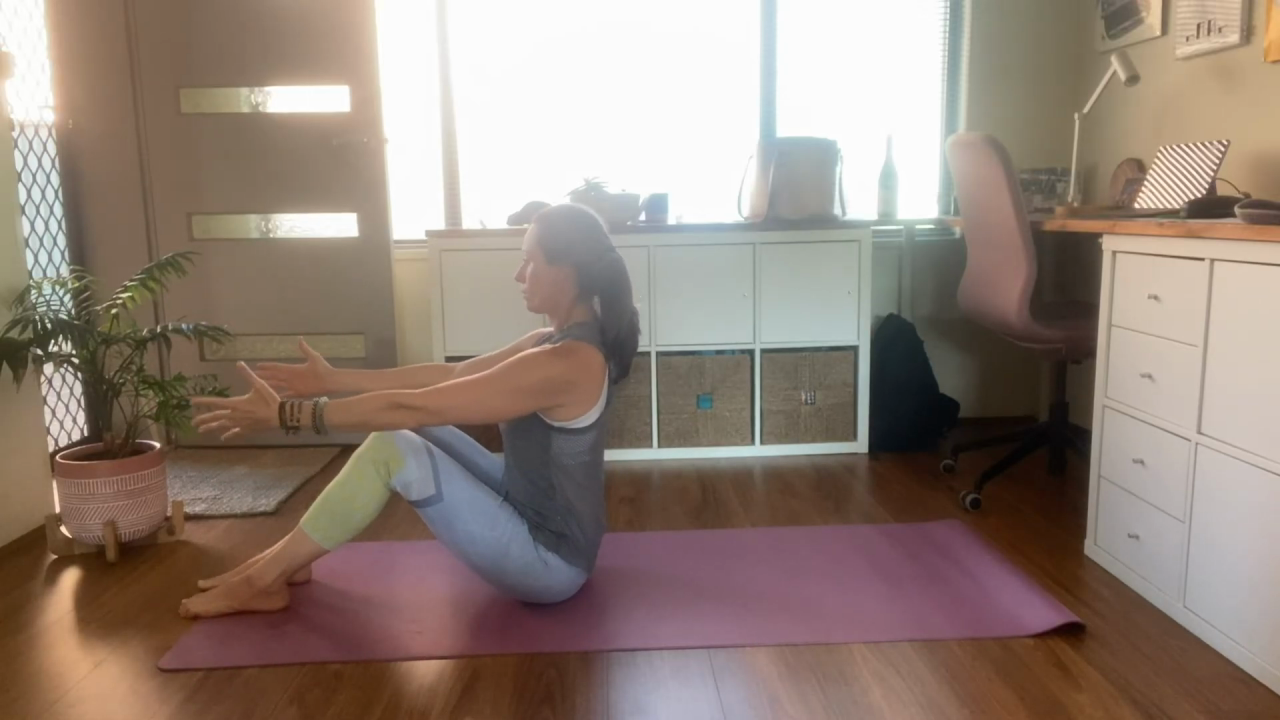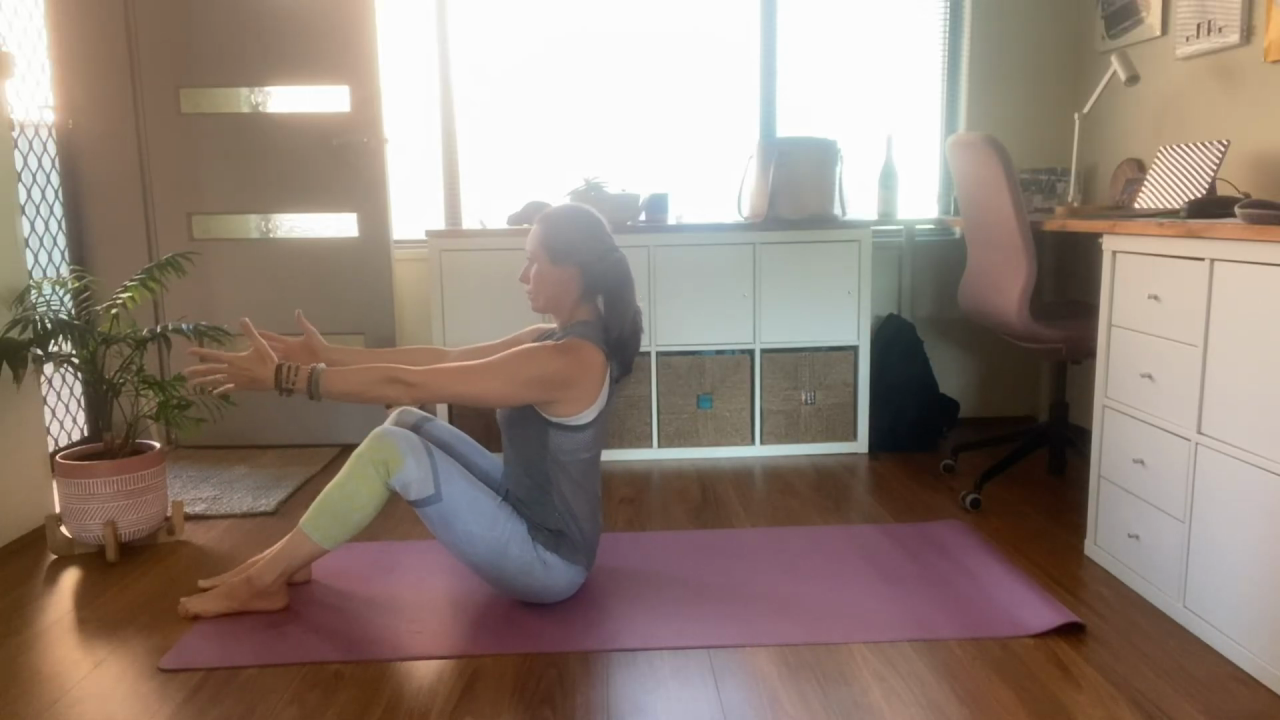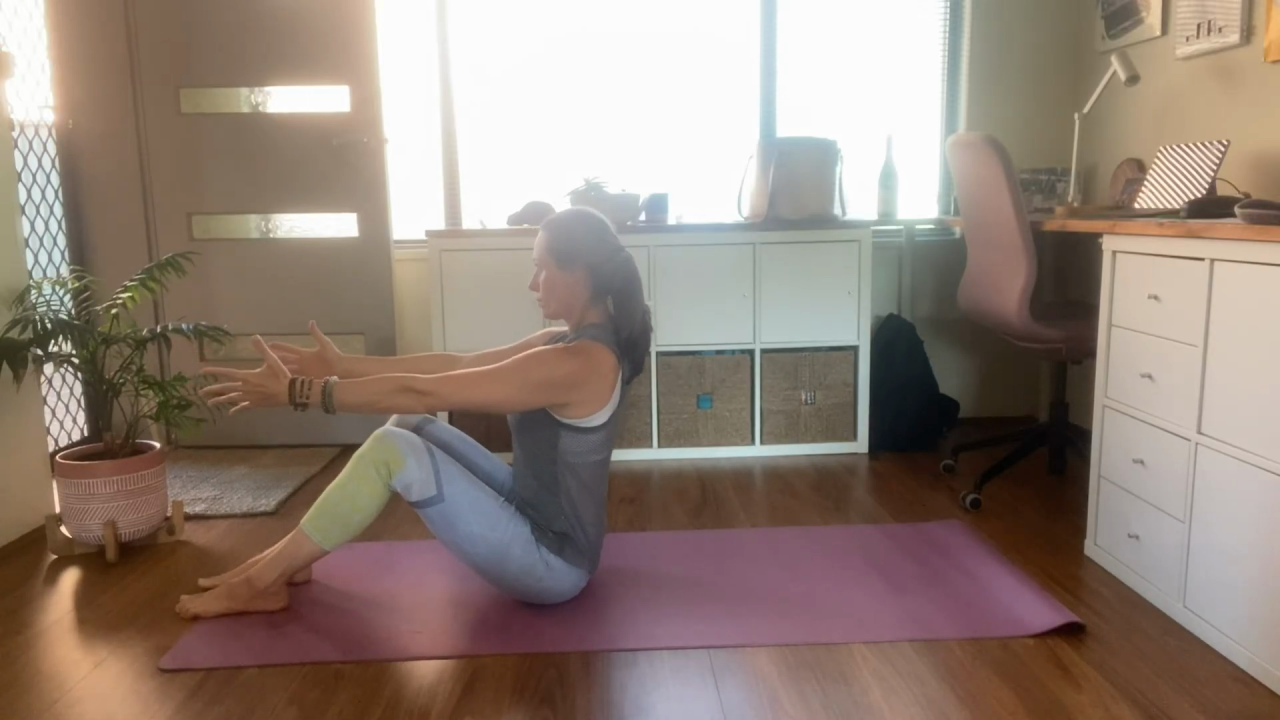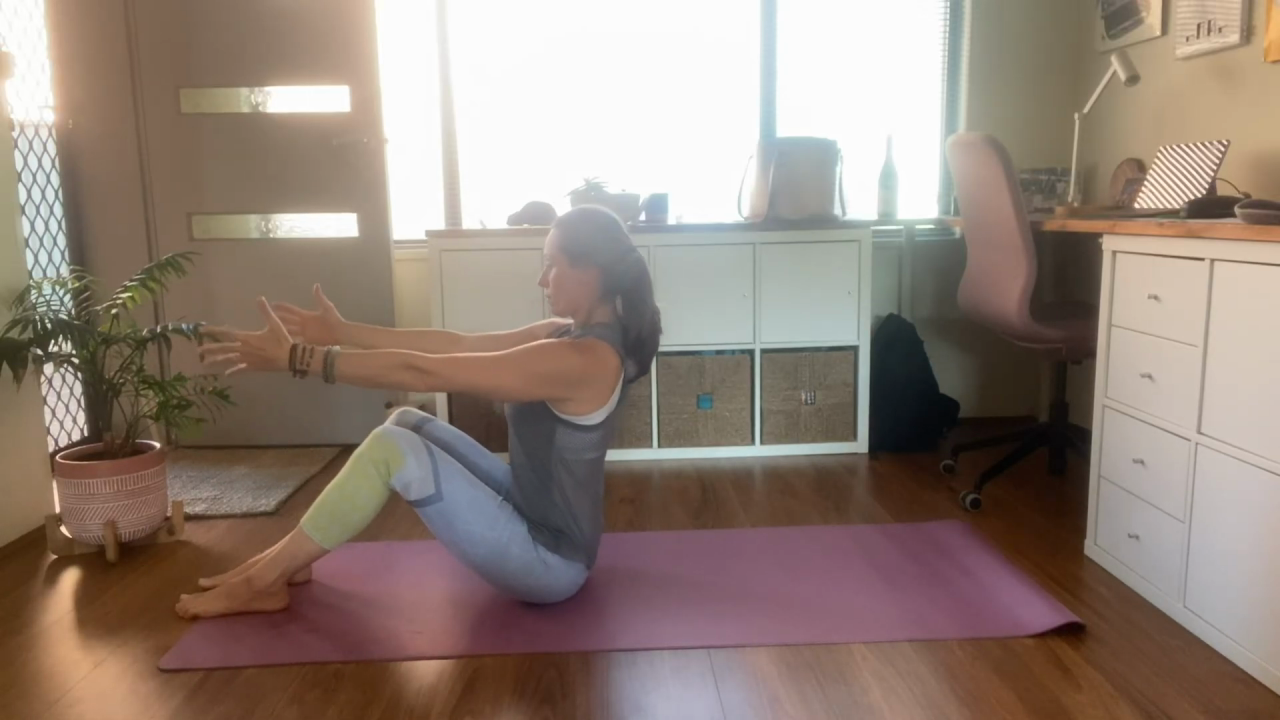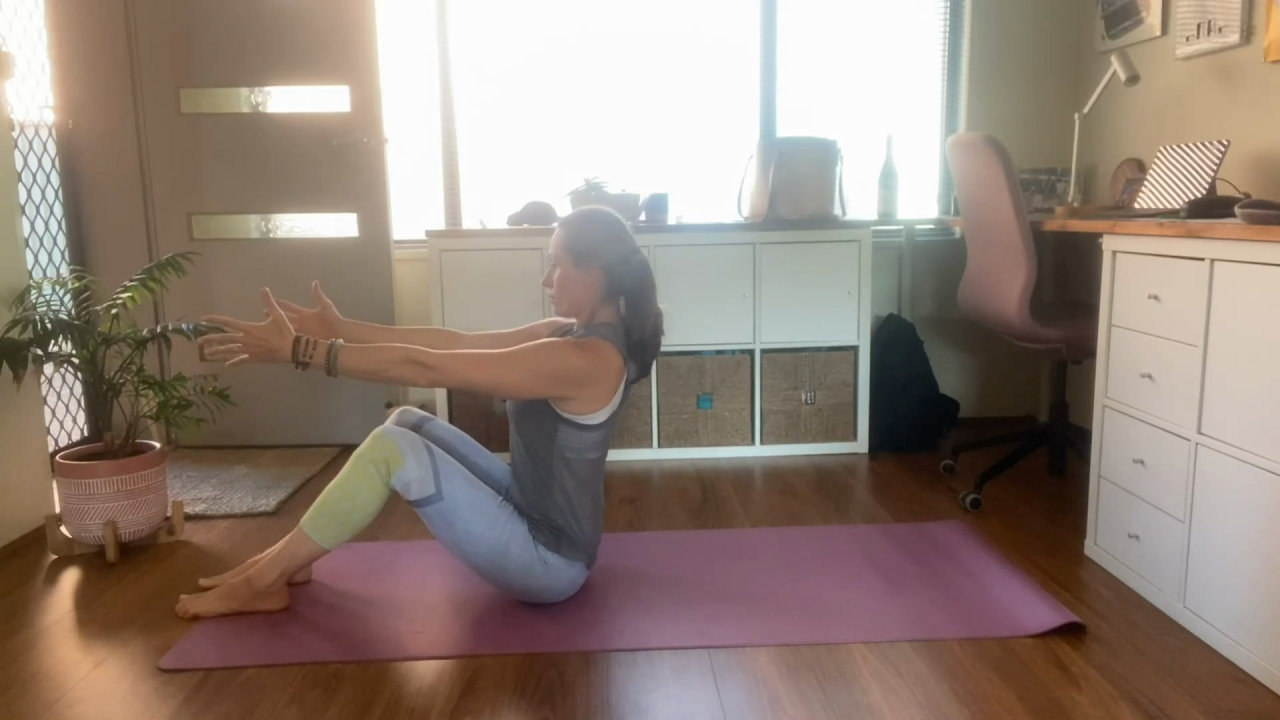
dt=0.3s
person 1, frame 1
left shoulder: (564, 364)
right shoulder: (563, 343)
left elbow: (413, 404)
right elbow: (447, 377)
left wrist: (284, 413)
right wrist: (333, 378)
left hip: (550, 560)
right hip: (534, 518)
left knee: (391, 449)
right knee: (409, 431)
left ankle: (263, 582)
right ankle: (284, 560)
person 1, frame 2
left shoulder: (564, 361)
right shoulder: (564, 340)
left elbow: (409, 384)
right elbow: (446, 360)
left wrist: (282, 377)
right wrist: (329, 357)
left hip: (547, 560)
right hip: (535, 522)
left knee: (390, 449)
right knee: (407, 424)
left ankle: (261, 583)
right ankle: (285, 560)
person 1, frame 3
left shoulder: (577, 364)
right shoulder: (574, 344)
left elbow: (424, 392)
right elbow: (456, 365)
left wrist: (296, 391)
right wrist: (341, 364)
left hip: (551, 562)
right hip: (537, 518)
left knee: (391, 451)
right knee: (409, 428)
left ankle: (262, 583)
right ankle: (284, 561)
person 1, frame 4
left shoulder: (580, 359)
right shoulder: (575, 337)
left elbow: (424, 373)
right elbow: (458, 347)
left wrist: (298, 358)
right wrist: (344, 333)
left hip: (549, 561)
right hip: (538, 520)
left knee: (389, 450)
right knee: (407, 424)
left ankle: (261, 583)
right ankle: (285, 559)
person 1, frame 5
left shoulder: (583, 359)
right shoulder: (579, 336)
left elbow: (427, 368)
right elbow: (458, 344)
left wrist: (300, 351)
right wrist: (343, 329)
left hip: (549, 559)
right hip: (536, 518)
left knee: (390, 450)
right knee: (407, 423)
left ankle: (262, 583)
right ankle: (282, 559)
